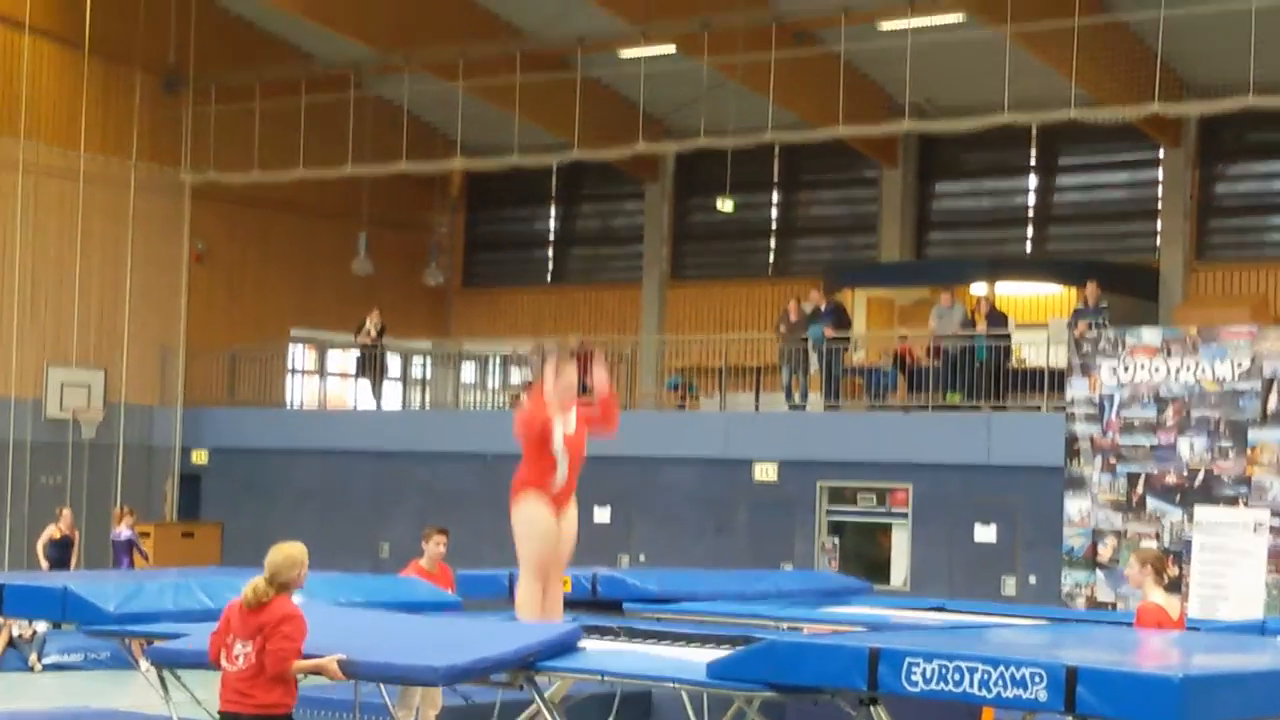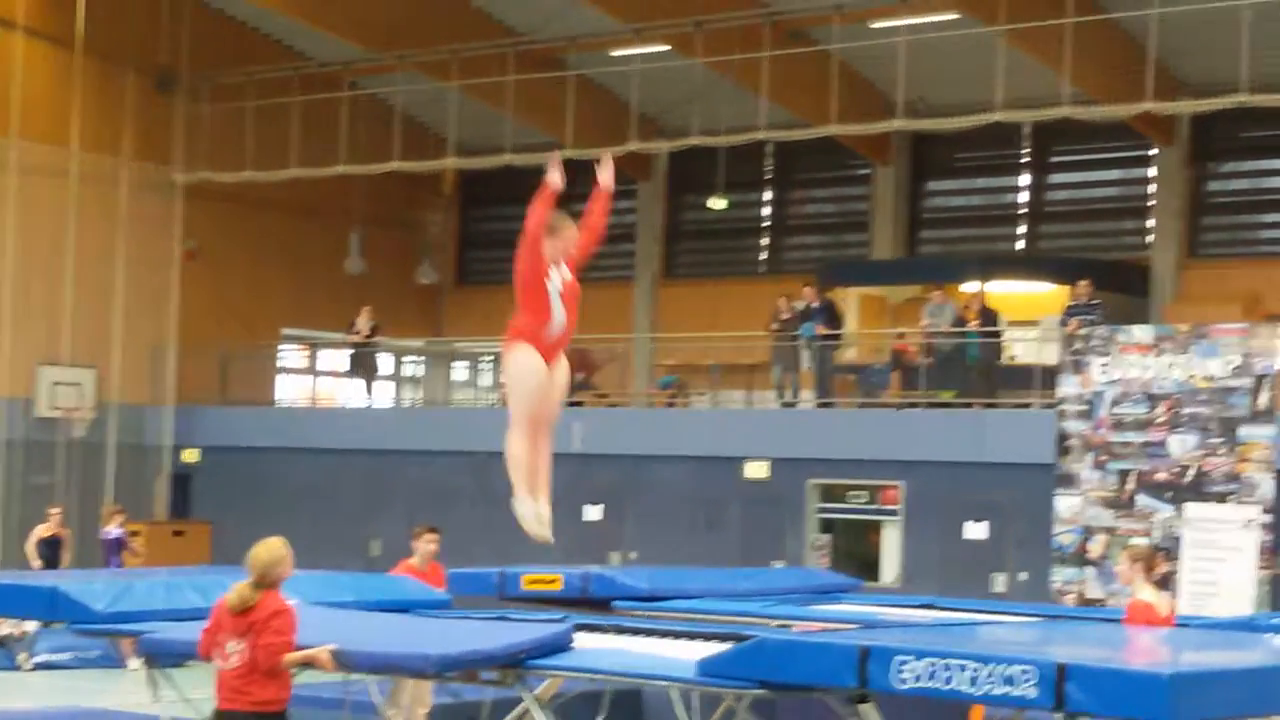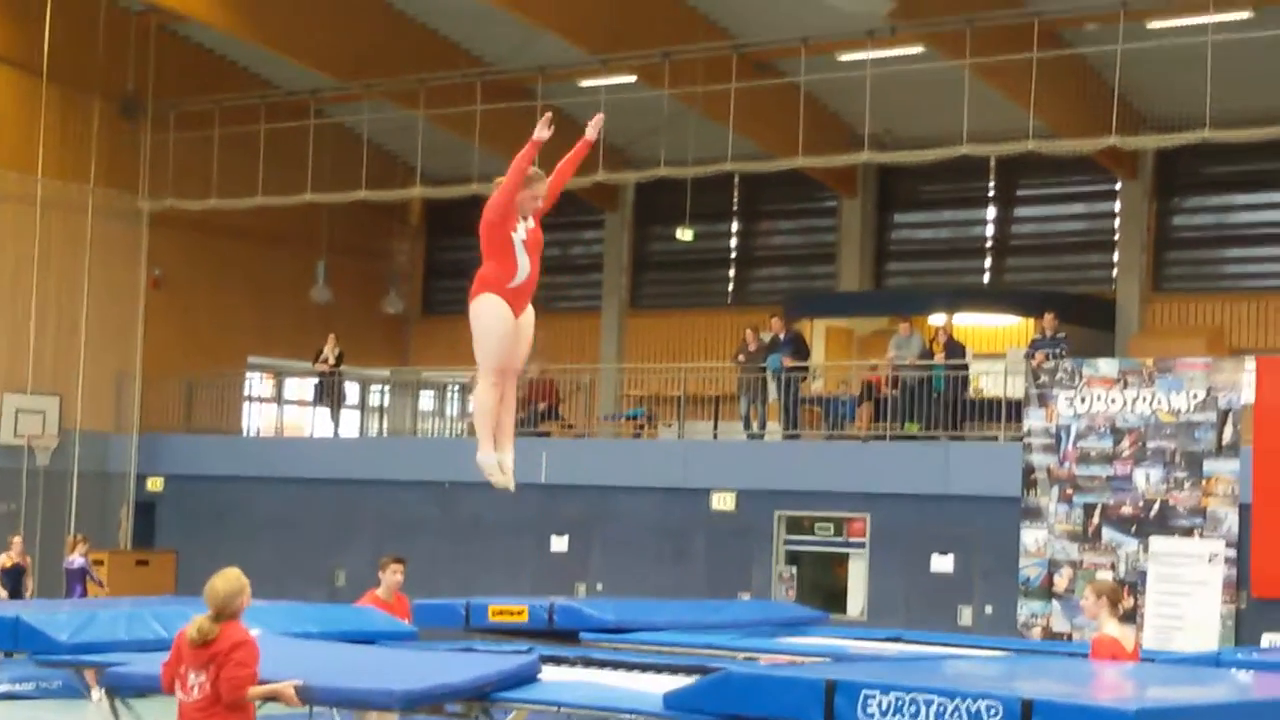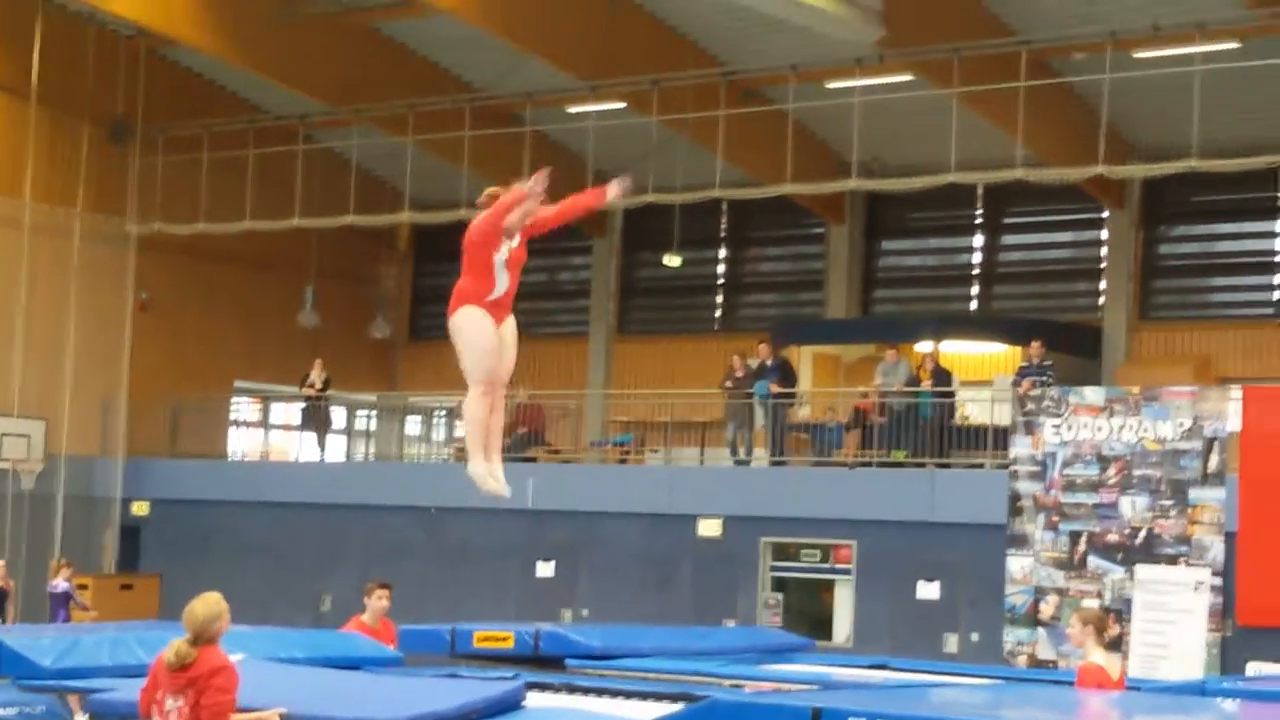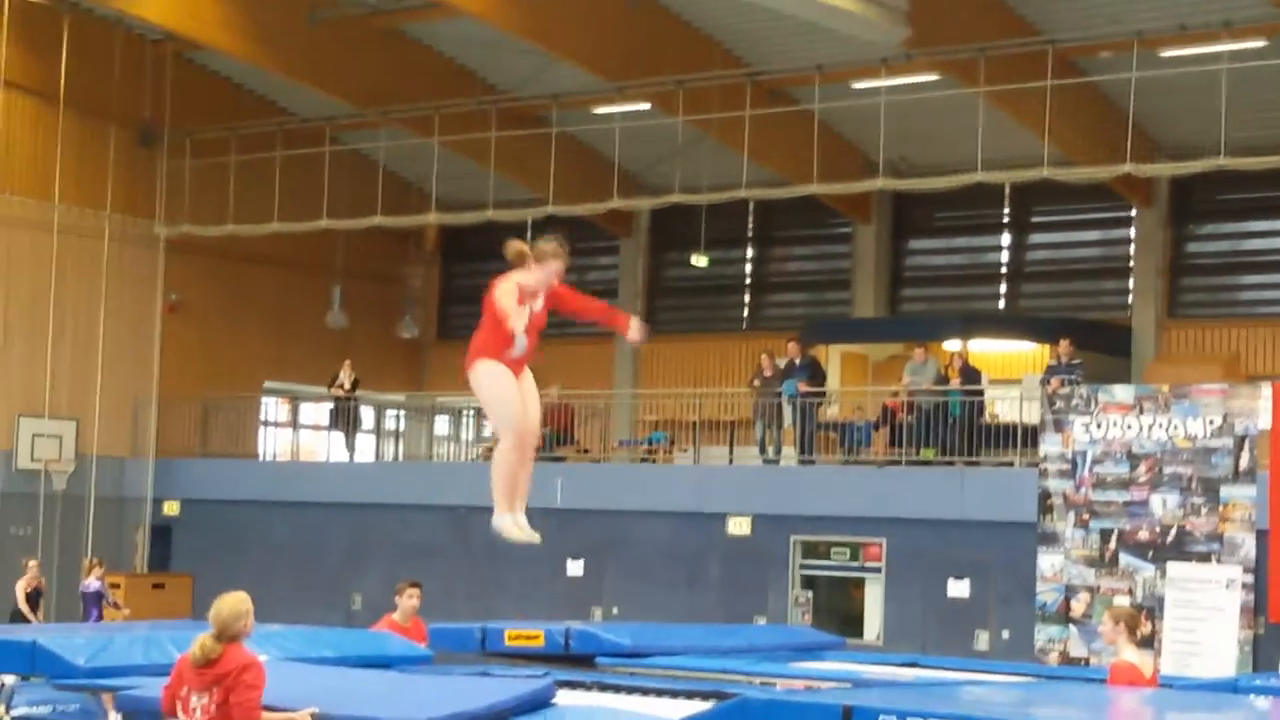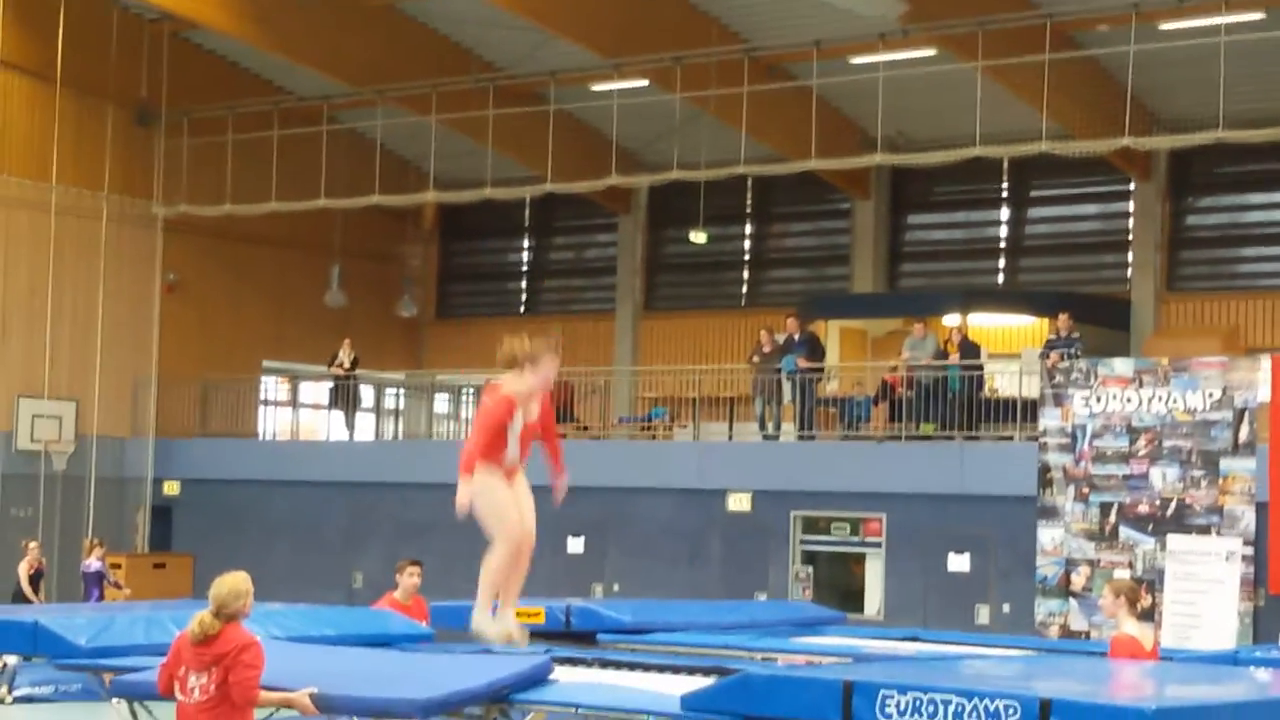
dt=0.2s
person 1, frame 1
left shoulder: (578, 413)
right shoulder: (535, 412)
left elbow: (608, 422)
right elbow: (527, 429)
left wrist: (604, 392)
right wrist: (545, 393)
left hip: (564, 500)
right hip: (533, 496)
left knee: (555, 579)
right knee: (534, 574)
person 1, frame 2
left shoulder: (566, 263)
right shoulder: (530, 263)
left elbow: (594, 229)
right elbow: (532, 231)
left wrist: (604, 189)
right wrist: (550, 189)
left hip: (555, 354)
right hip: (525, 348)
left knee: (543, 430)
right knee: (524, 426)
left ankle: (541, 500)
right ankle: (524, 498)
person 1, frame 3
left shoulder: (530, 215)
right shoulder: (496, 213)
left elbow: (561, 176)
right elbow: (511, 179)
left wrist: (587, 141)
right wrist: (535, 144)
left hip: (521, 304)
right hip: (491, 298)
left knee: (509, 379)
right knee: (492, 377)
left ankle: (505, 452)
right ankle: (486, 450)
person 1, frame 4
left shoulder: (520, 230)
right shoulder: (482, 229)
left elbow: (563, 211)
right elbow: (497, 214)
left wrist: (604, 194)
right wrist: (523, 193)
left hip: (502, 314)
right hip: (471, 310)
left knee: (498, 390)
right knee: (481, 386)
left ankle: (494, 464)
right ankle: (477, 463)
person 1, frame 5
left shoulder: (548, 290)
right shoulder: (506, 287)
left elbow: (585, 306)
right elbow: (504, 304)
left wrist: (623, 323)
right wrist: (512, 316)
left hip: (517, 368)
right hip: (488, 363)
left knee: (529, 439)
right knee: (514, 437)
left ankle: (518, 514)
right ankle: (503, 513)
person 1, frame 6
left shoulder: (541, 397)
right shoulder: (501, 397)
left elbow: (549, 435)
right elbow: (478, 437)
left wrist: (559, 471)
right wrist: (466, 481)
left hip: (510, 472)
right hip: (483, 470)
left knee: (526, 541)
right knee: (511, 541)
left ankle: (506, 614)
right ankle: (482, 614)
